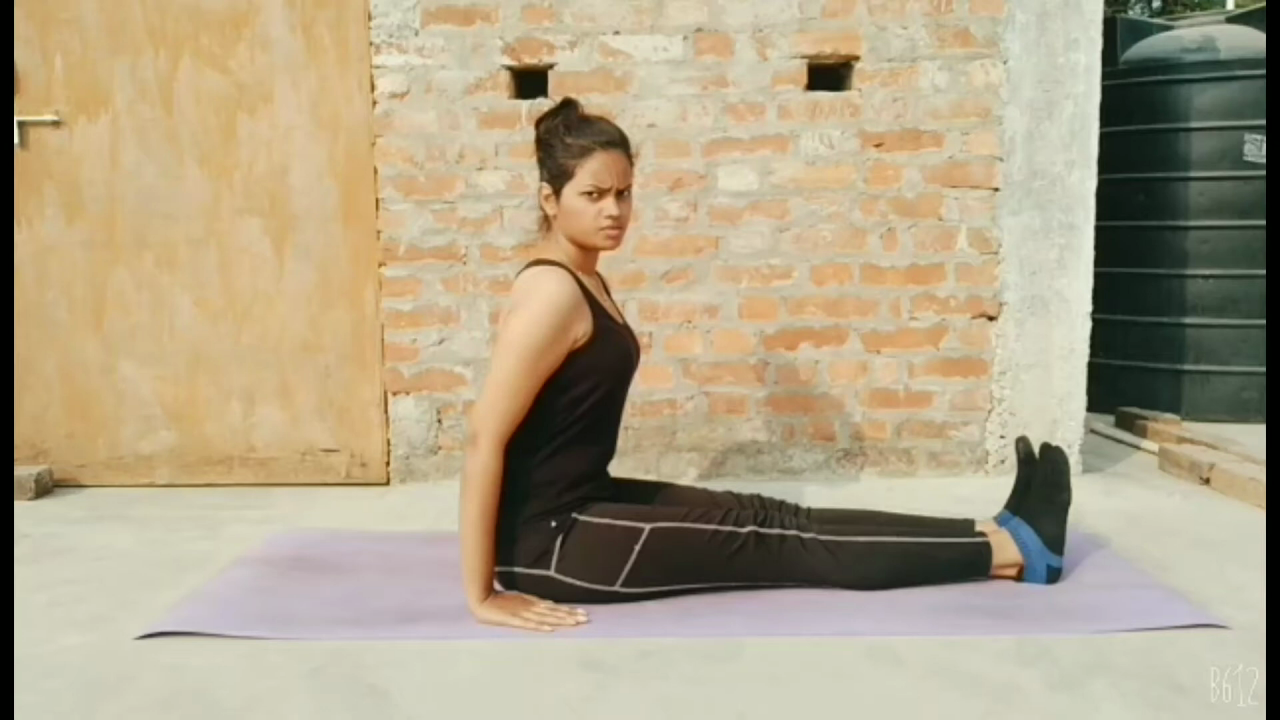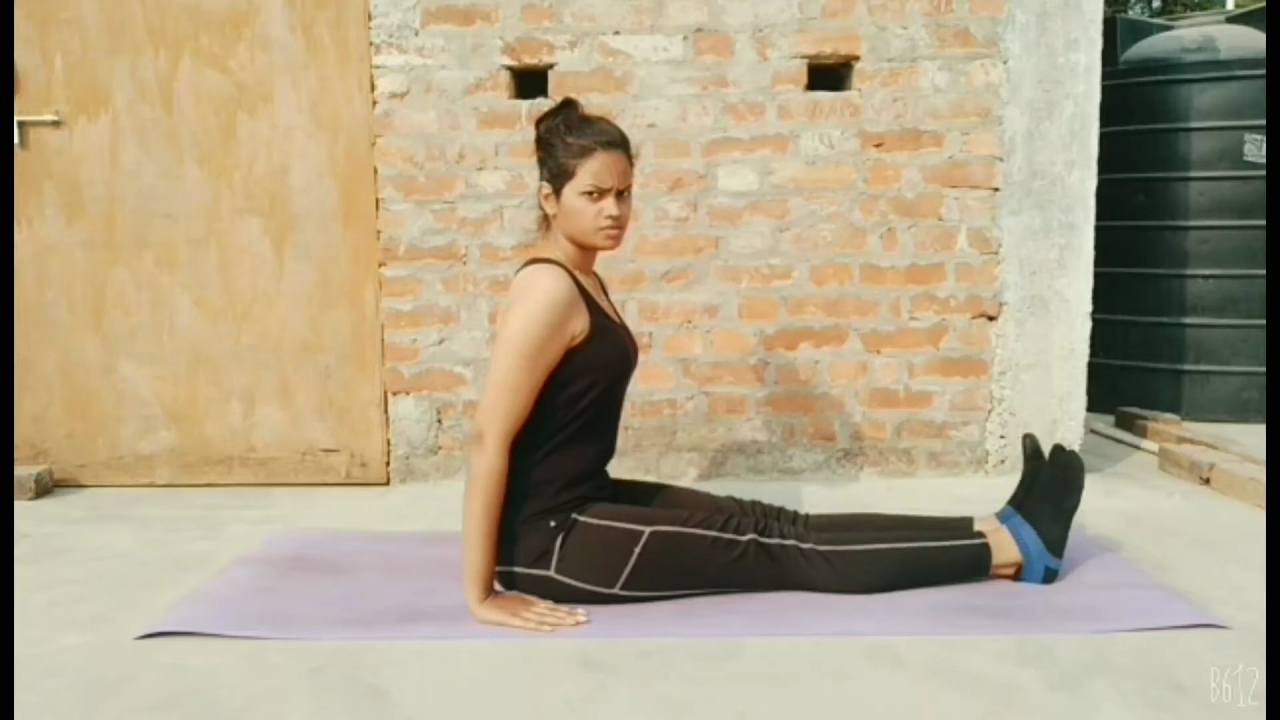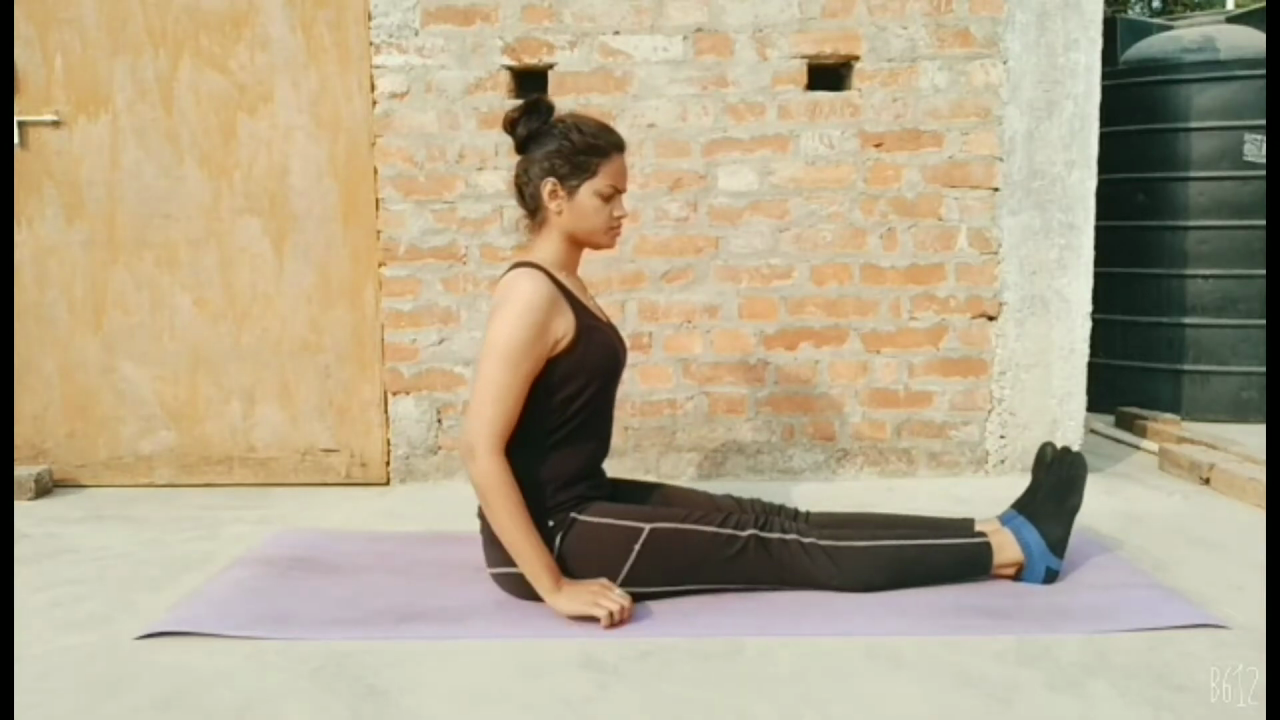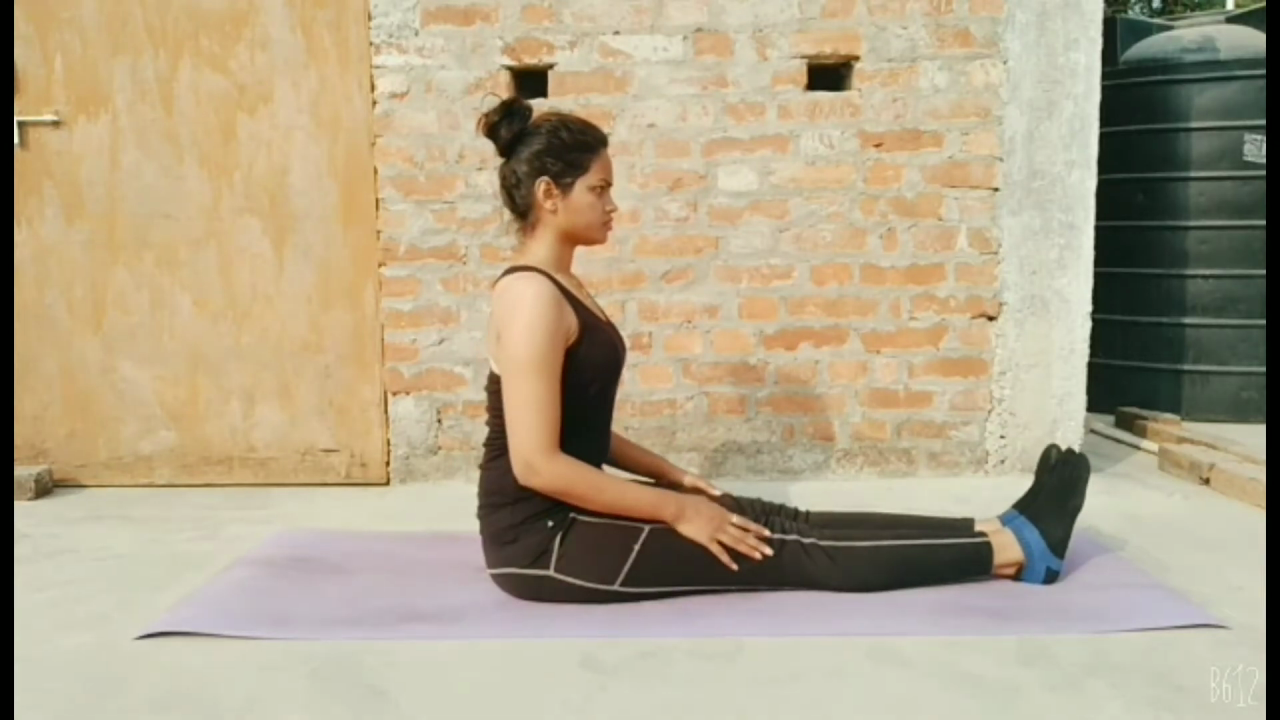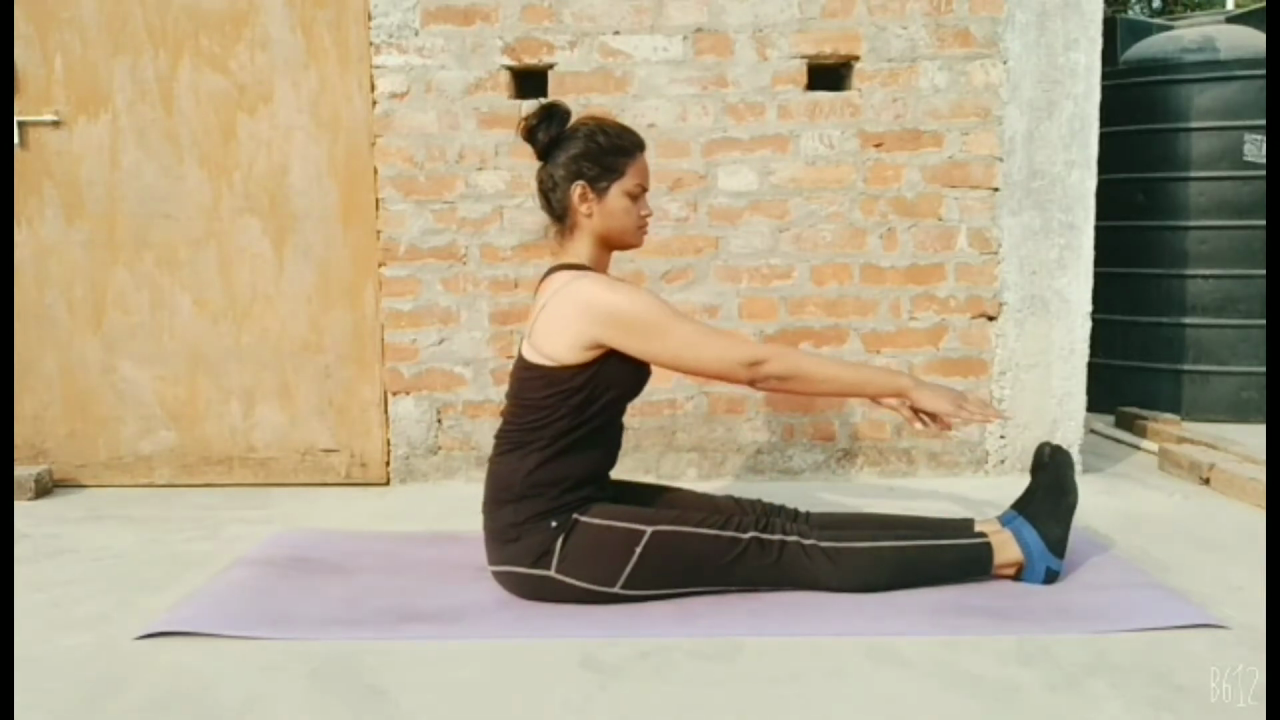
dt=1s
person 1, frame 1
left shoulder: (582, 281)
right shoulder: (551, 293)
right elbow: (484, 438)
right wrist: (482, 593)
left hip: (581, 506)
right hip: (549, 540)
left knee: (772, 520)
right knee: (773, 541)
left ankle: (1001, 536)
right ankle: (1015, 550)
person 1, frame 2
left shoulder: (580, 282)
right shoulder: (548, 292)
right elbow: (489, 438)
right wrist: (483, 592)
left hip: (582, 506)
right hip: (549, 539)
left knee: (769, 526)
right knee: (773, 546)
left ankle: (1001, 534)
right ankle: (1013, 548)
person 1, frame 3
left shoulder: (562, 285)
right shoulder: (531, 295)
right elbow: (482, 448)
right wrist: (552, 582)
left hip: (581, 505)
right hip: (550, 533)
left knee: (767, 523)
right knee: (771, 544)
left ankle: (1000, 536)
right ankle: (1011, 551)
person 1, frame 4
left shoulder: (558, 286)
right shoulder: (531, 298)
right elbow: (538, 463)
left wrist: (671, 476)
right wrist: (677, 512)
left hip: (569, 519)
right hip: (541, 542)
left knee: (776, 524)
right knee: (778, 544)
left ankle: (1001, 535)
right ankle: (1012, 549)
person 1, frame 5
left shoulder: (583, 288)
right shoulder: (593, 299)
left elbow: (738, 359)
right elbow: (754, 364)
left wrist: (876, 389)
right wrist: (904, 384)
left hip: (573, 510)
right hip: (544, 542)
left knee: (769, 523)
right knee: (771, 544)
left ankle: (996, 535)
right ankle: (1011, 549)
